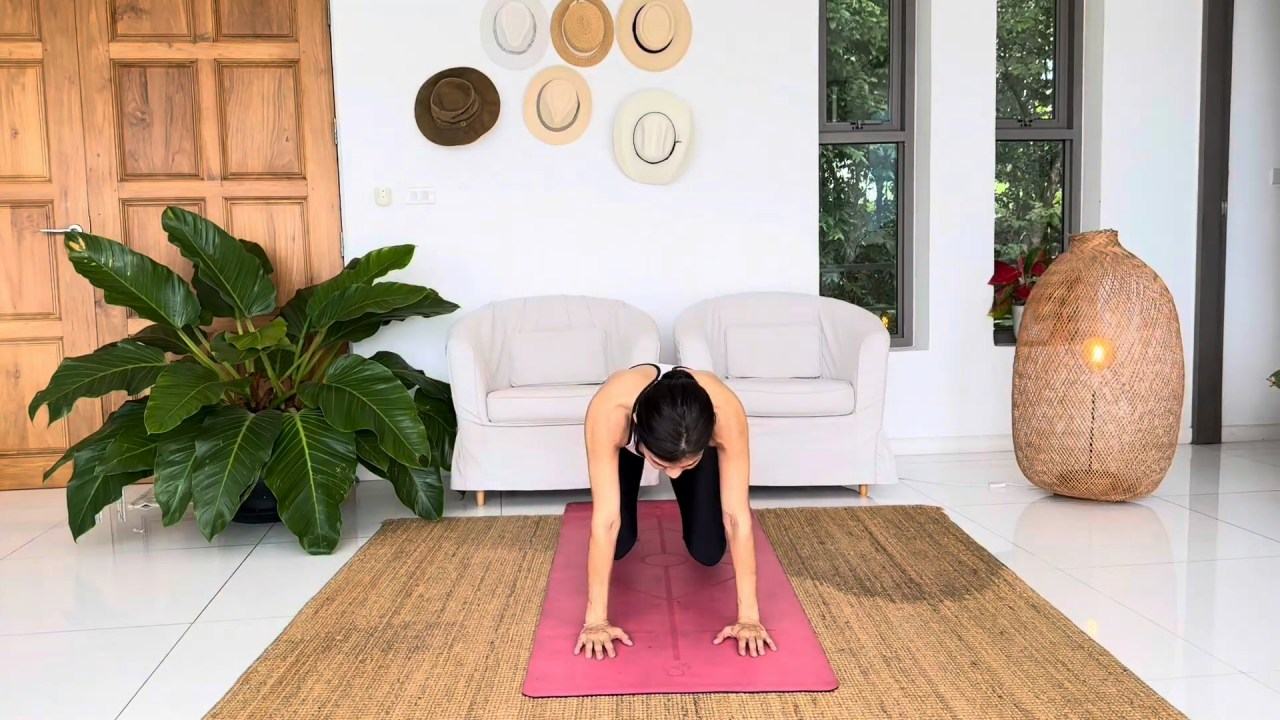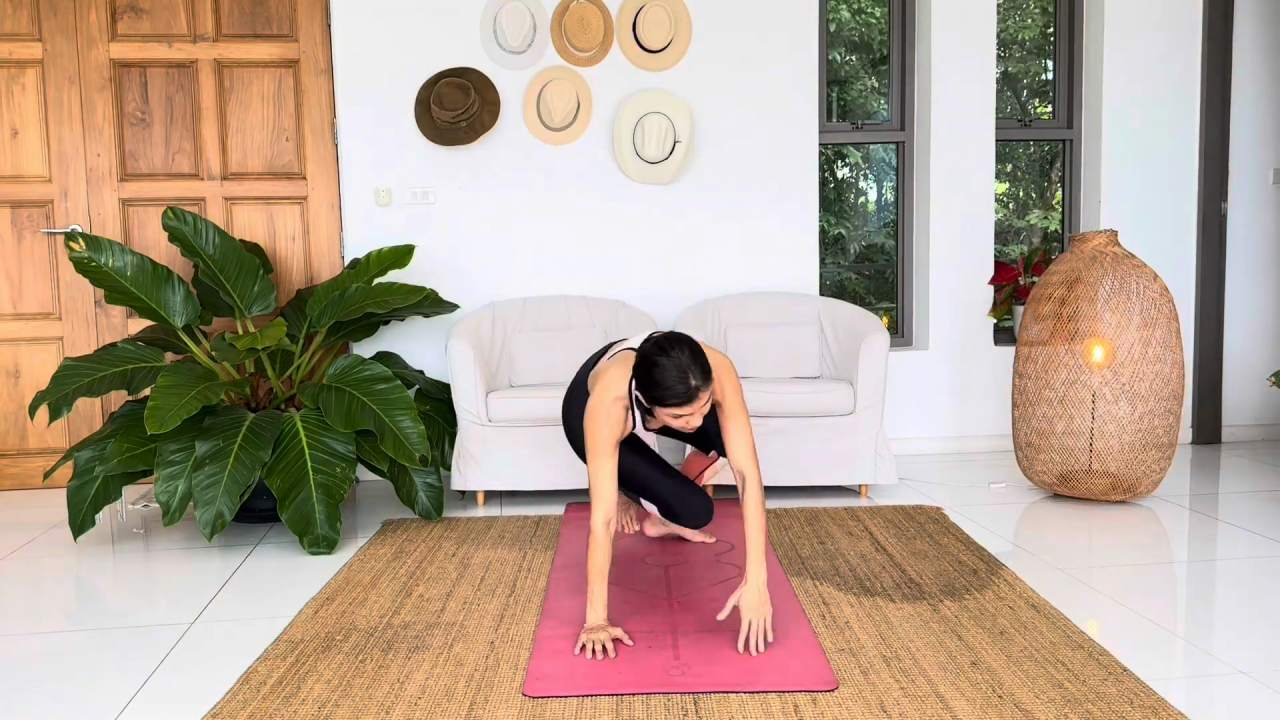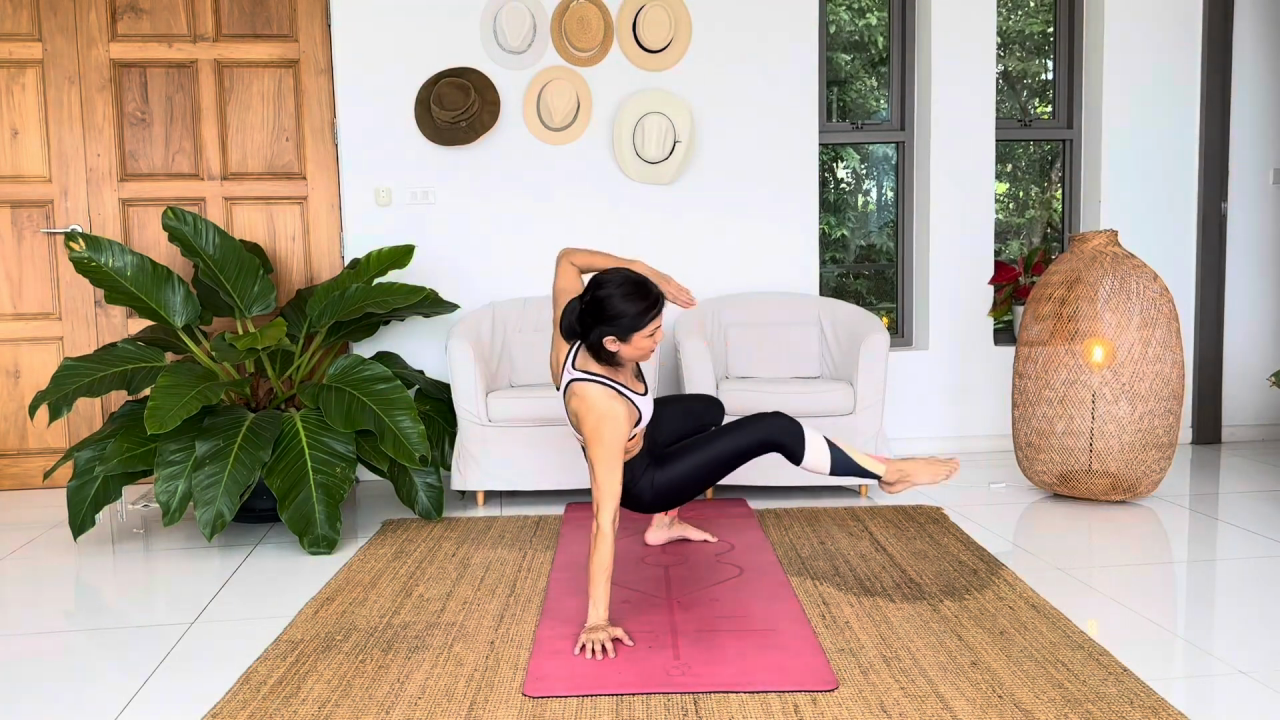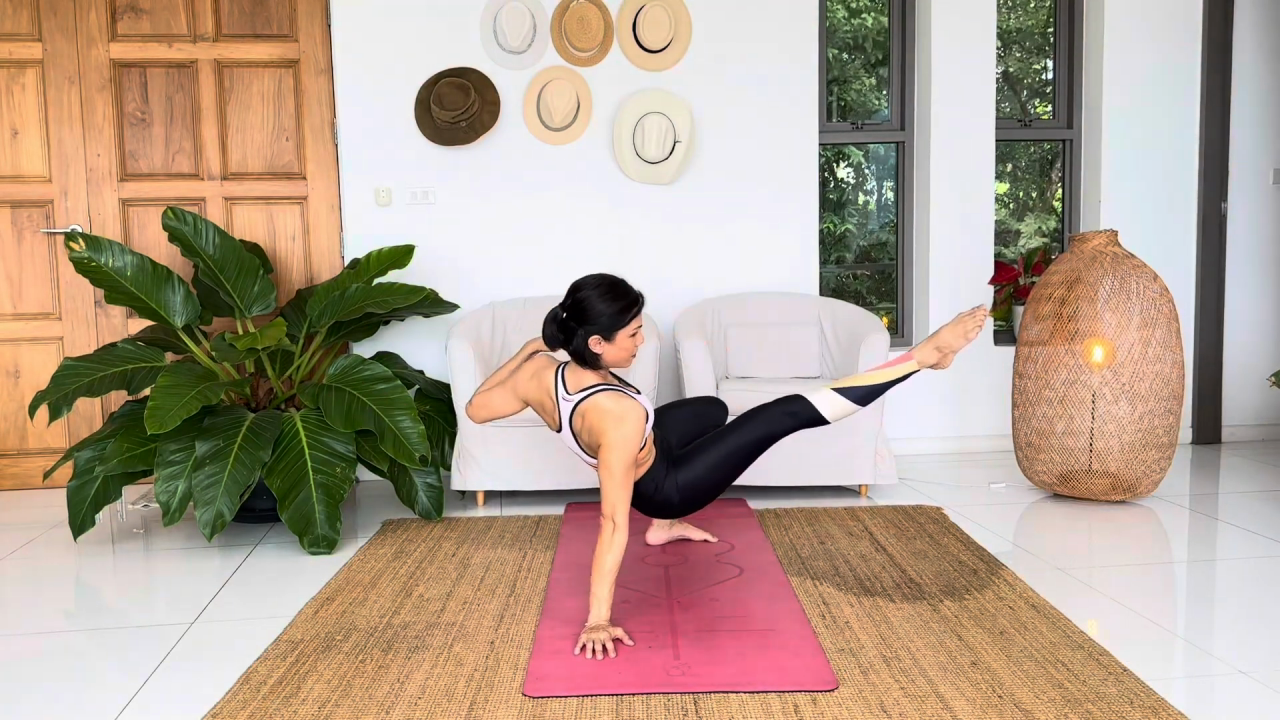
dt=0.5s
person 1, frame 1
left shoulder: (725, 412)
right shoulder: (610, 410)
left elbow: (738, 519)
right elbow: (605, 521)
left wrist: (749, 616)
right wrist: (596, 619)
left hip: (693, 435)
right hip: (627, 432)
left knee: (708, 553)
right knee: (619, 544)
person 1, frame 2
left shoulder: (714, 371)
right shoulder: (608, 404)
left elbow: (748, 474)
right elbow: (602, 519)
left wrist: (756, 583)
right wrist: (596, 619)
right hip: (584, 407)
right knee: (697, 510)
left ankle: (661, 517)
right ankle: (625, 489)
person 1, frame 3
left shoulder: (574, 336)
right shoulder: (604, 409)
left elbow: (569, 258)
right elbow: (604, 520)
left wrist: (652, 276)
right wrist: (598, 620)
left hip: (644, 439)
right hip: (643, 479)
left knee: (708, 409)
right knee: (780, 431)
left ankle: (665, 524)
right ankle: (886, 471)
person 1, frame 4
left shoulder: (540, 371)
right shoulder: (615, 413)
left elbow: (475, 407)
right elbow: (613, 524)
left wrist: (530, 347)
right wrist: (598, 620)
left hip: (643, 453)
right hip: (660, 484)
left knee: (712, 410)
right knee: (789, 413)
left ankle: (664, 525)
right ankle: (920, 357)
